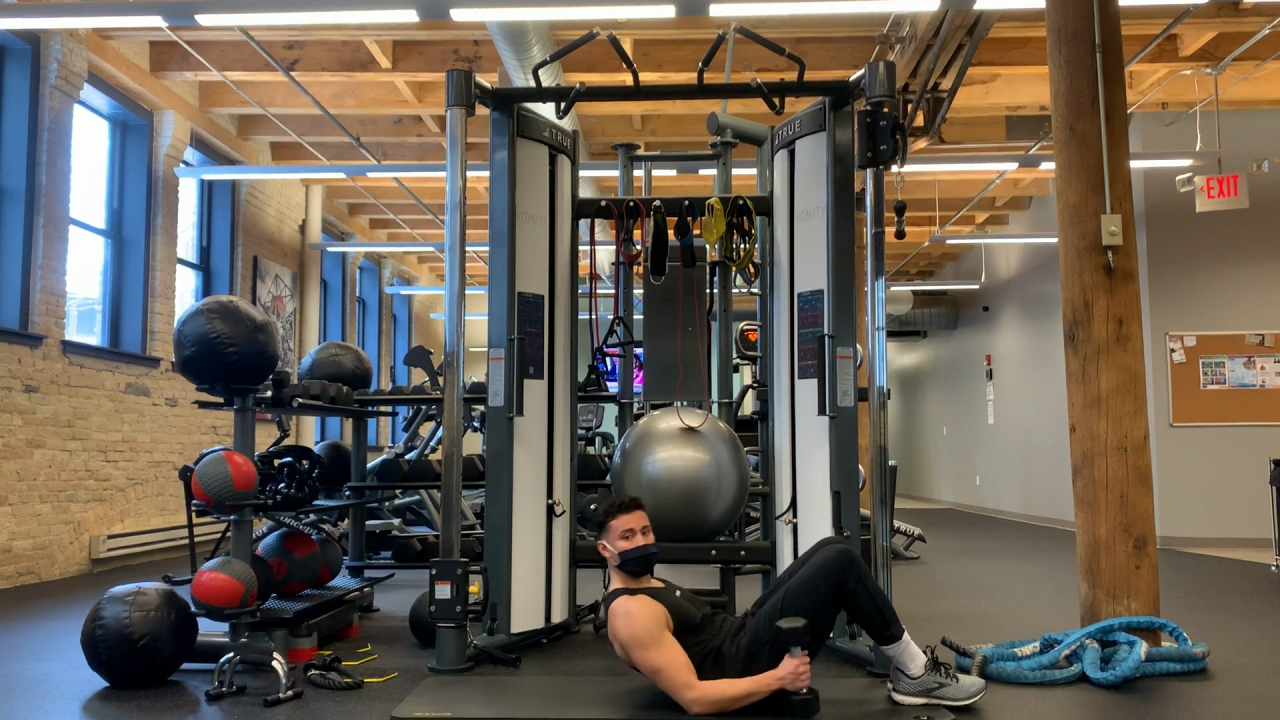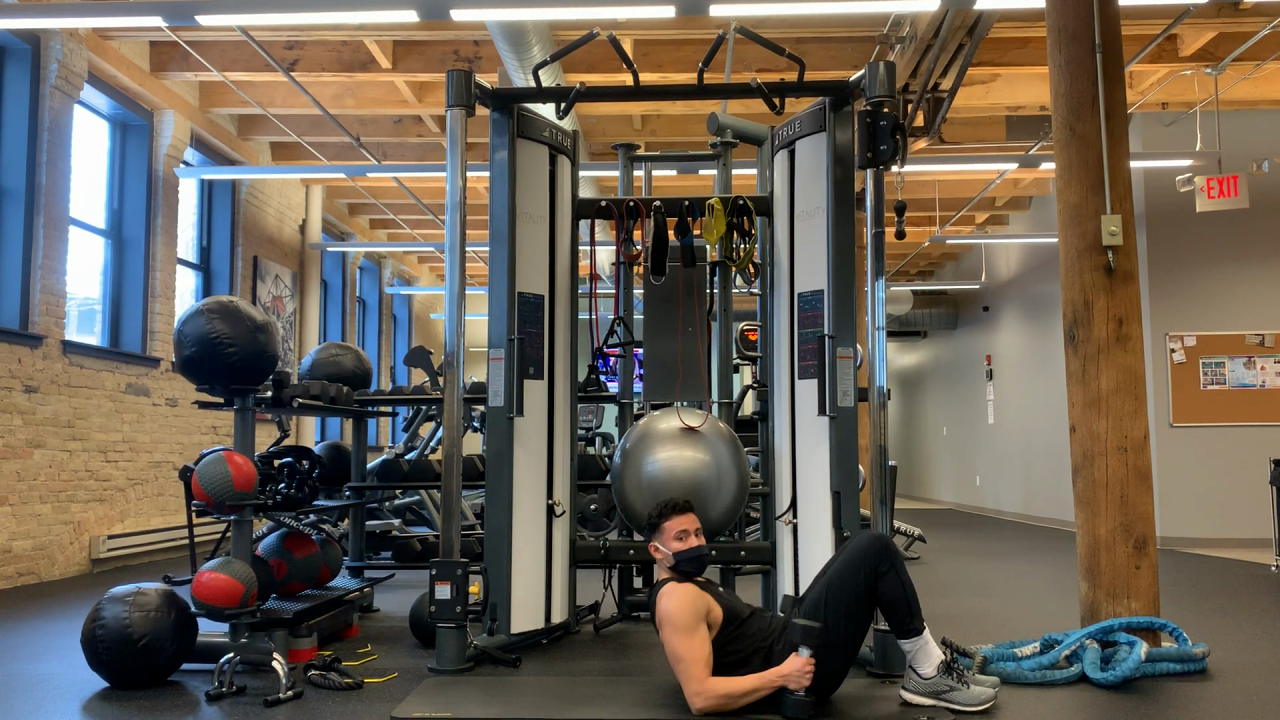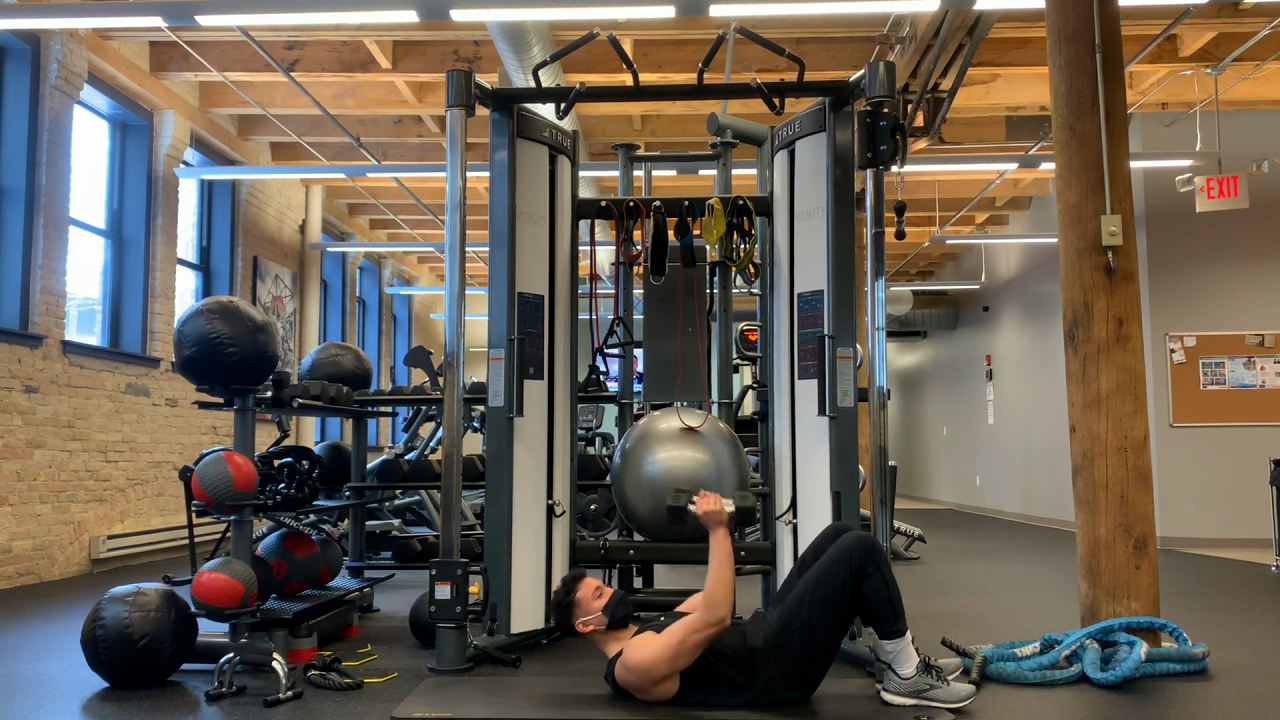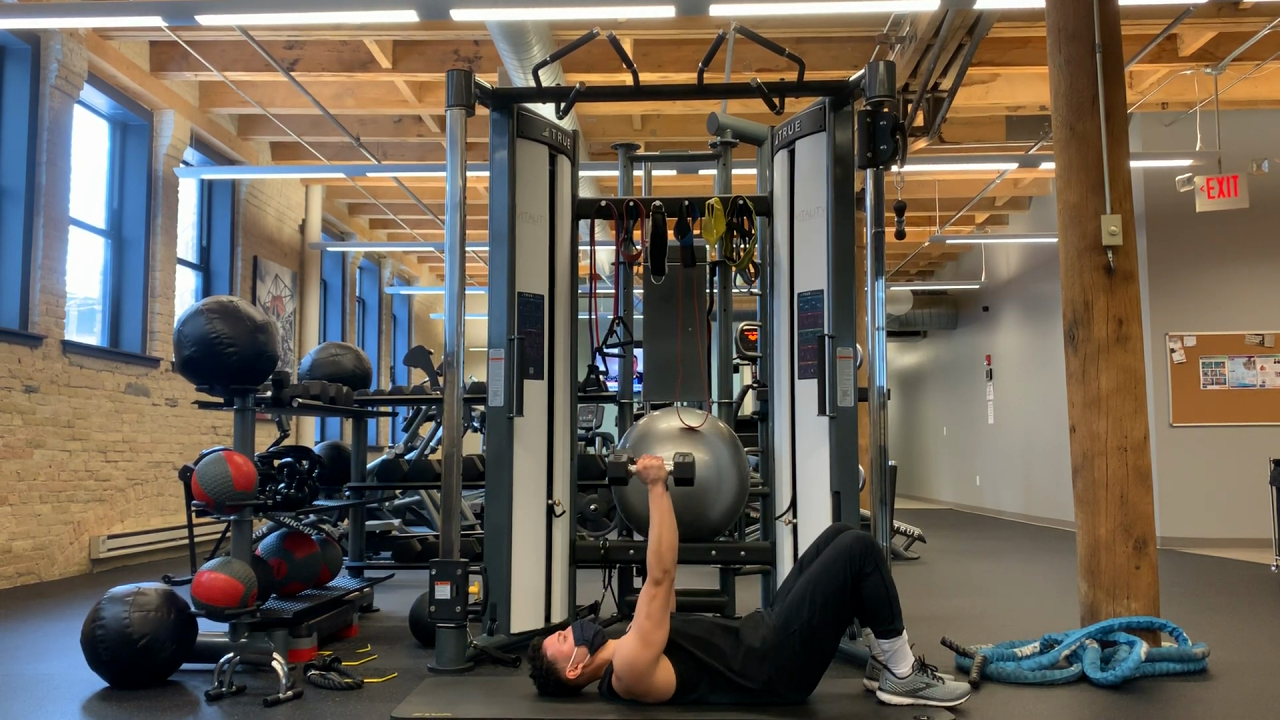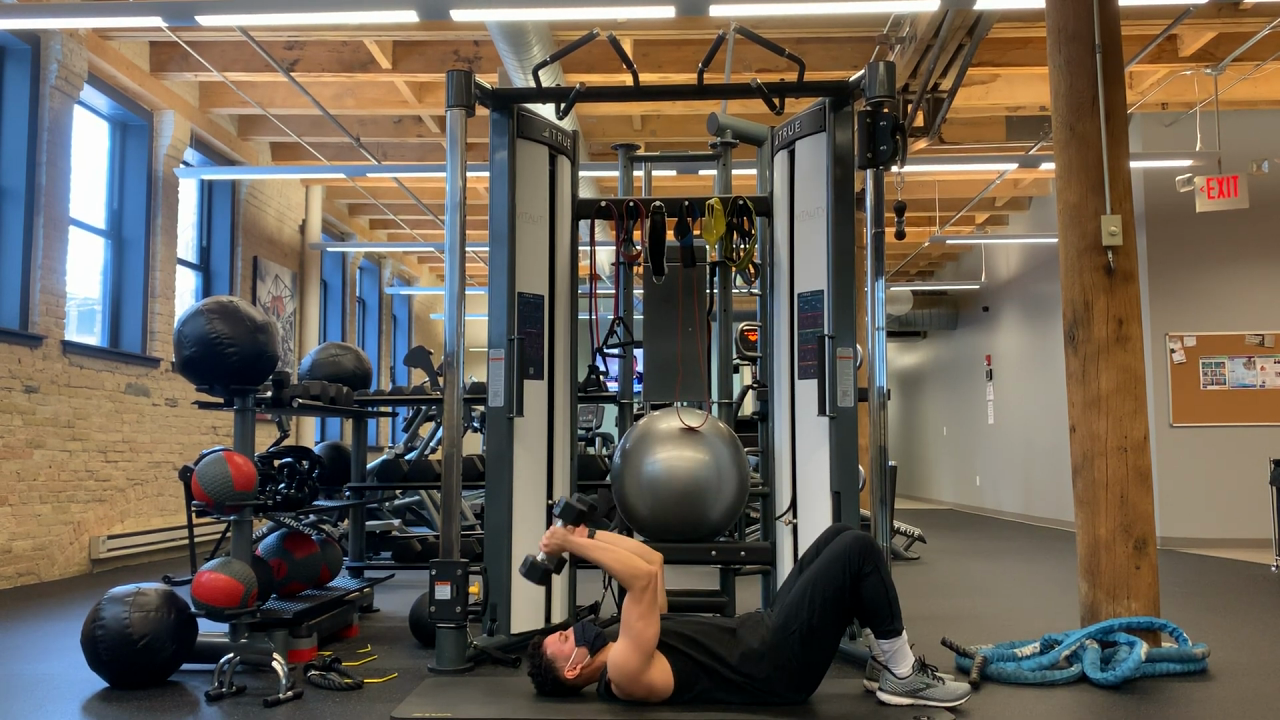
dt=1s
person 1, frame 1
left shoulder: (646, 583)
right shoulder: (629, 615)
right elbow: (695, 699)
right wrist: (778, 677)
right hip: (757, 658)
left knee: (833, 551)
right knee: (840, 563)
left ankle: (911, 662)
right ankle: (916, 675)
person 1, frame 2
left shoulder: (690, 587)
right shoulder: (678, 601)
right elbow: (701, 697)
right wrist: (783, 675)
left hip: (792, 644)
right hip: (804, 658)
left knee: (869, 549)
right knee: (876, 549)
left ankle: (931, 665)
right ankle: (929, 676)
person 1, frame 3
left shoulder: (645, 639)
right shoulder: (635, 666)
left elbow: (709, 603)
right elbow: (716, 616)
left wrist: (718, 526)
right wrist: (717, 528)
left hip: (767, 635)
right hip: (780, 668)
left knee: (841, 535)
right knee: (860, 550)
left ankle: (893, 658)
right ankle: (906, 674)
person 1, frame 4
left shoulder: (630, 648)
right shoulder: (629, 670)
left elbow: (662, 572)
right elbow: (659, 578)
left wrist: (660, 488)
right wrist: (655, 488)
left hip: (766, 637)
right hip: (780, 665)
left knee: (841, 537)
right knee: (858, 549)
left ankle: (886, 661)
right ankle: (901, 674)
person 1, frame 5
left shoulder: (627, 650)
right shoulder: (624, 674)
left elbow: (652, 562)
right elbow: (643, 579)
left wrist: (585, 536)
right wrist: (575, 545)
left hip: (767, 637)
right hip: (779, 666)
left knee: (841, 538)
right knee: (857, 550)
left ankle: (886, 663)
right ankle: (902, 676)
